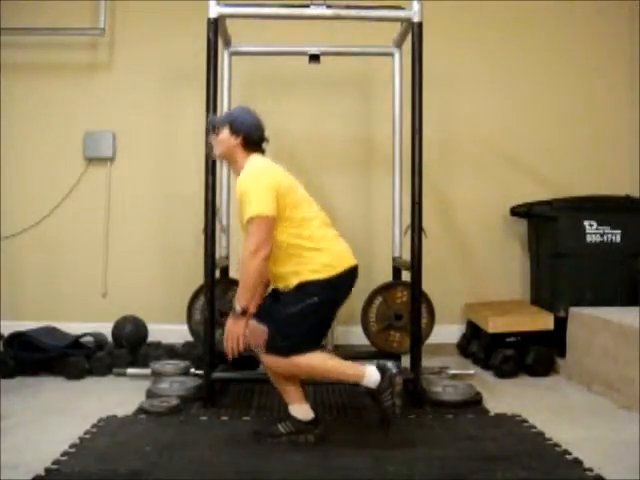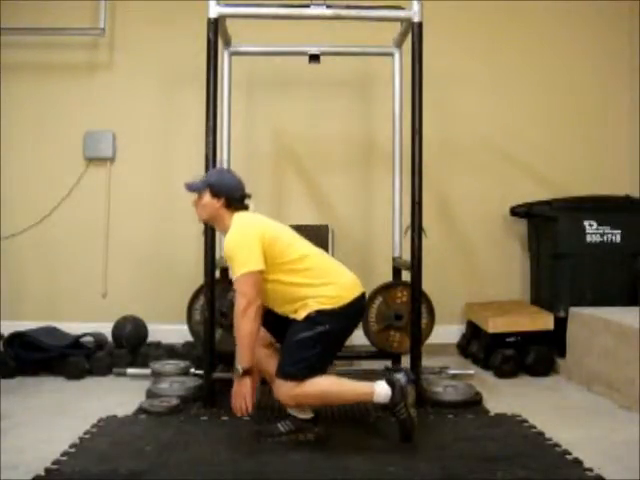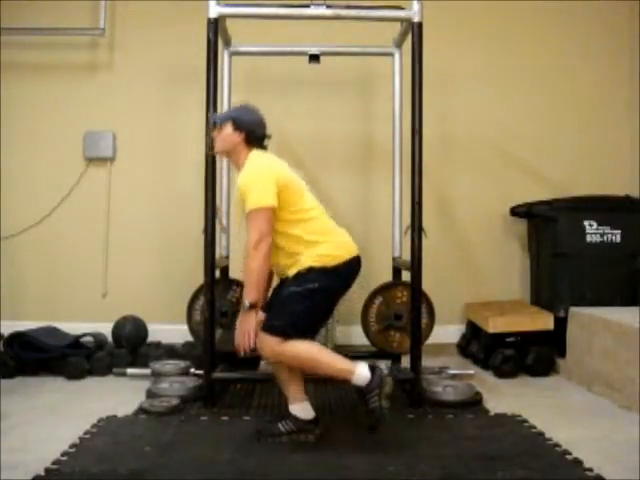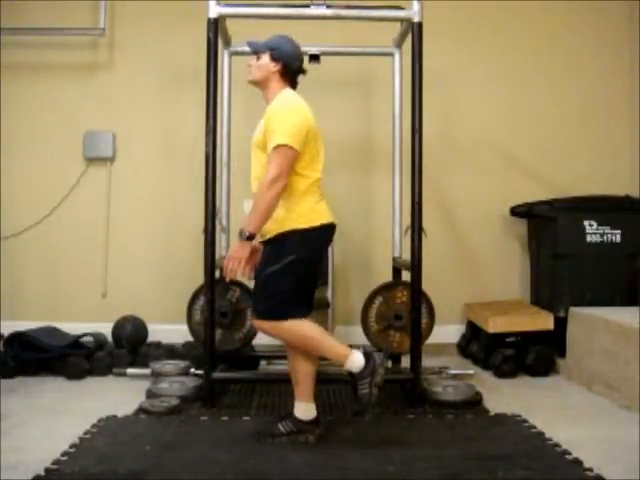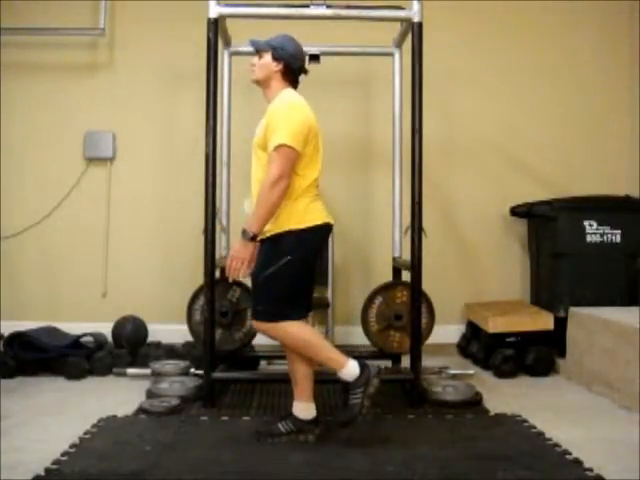
dt=0.5s
person 1, frame 1
left shoulder: (254, 176)
right shoulder: (258, 171)
left elbow: (258, 250)
right elbow: (262, 250)
left wrist: (238, 312)
right wrist: (251, 306)
left hip: (323, 272)
right hip: (312, 270)
left knee: (279, 357)
right knee: (258, 335)
left ankle: (374, 377)
right ankle: (302, 418)
person 1, frame 2
left shoulder: (239, 236)
right shoulder: (247, 227)
left elbow: (247, 308)
right elbow: (254, 303)
left wrist: (242, 374)
right wrist: (248, 367)
left hip: (334, 302)
right hip: (322, 296)
left knee: (289, 390)
right knee: (254, 341)
left ankle: (388, 390)
right ankle: (302, 418)
person 1, frame 3
left shoulder: (256, 171)
right shoulder: (259, 168)
left elbow: (260, 244)
right elbow: (266, 247)
left wrist: (249, 308)
right wrist: (258, 301)
left hip: (327, 262)
right hip: (319, 260)
left knee: (272, 343)
right knee: (267, 331)
left ankle: (364, 376)
right ankle: (302, 417)
person 1, frame 4
left shoulder: (286, 107)
right shoulder: (281, 109)
left elbow: (276, 179)
left wrist: (245, 236)
right wrist: (259, 239)
left hip: (298, 229)
right hip: (295, 228)
left knee: (270, 319)
right knee: (290, 322)
left ankle: (360, 362)
right ankle: (305, 417)
person 1, frame 5
left shoulder: (287, 108)
right shoulder: (282, 108)
left elbow: (277, 180)
left wrist: (247, 236)
right wrist: (257, 238)
left hip: (294, 230)
right hip: (293, 229)
left knee: (269, 320)
right knee: (287, 322)
left ankle: (354, 372)
right ankle: (304, 416)
